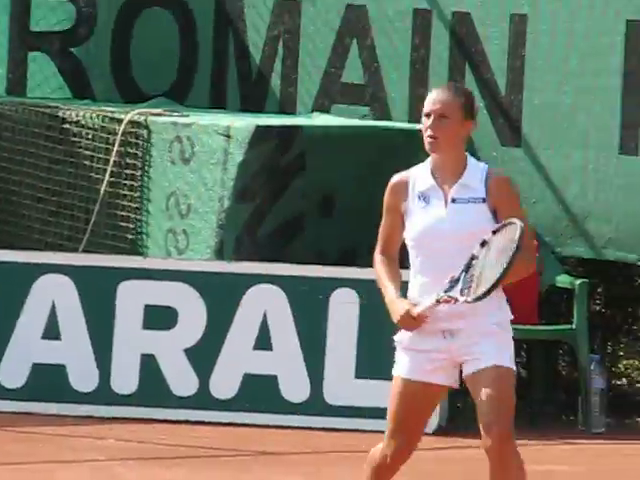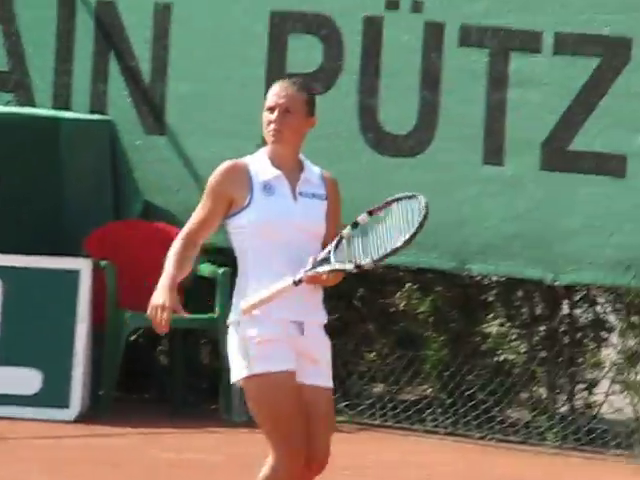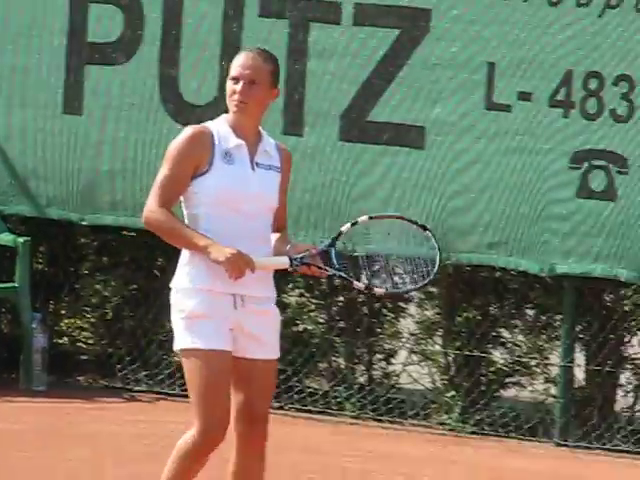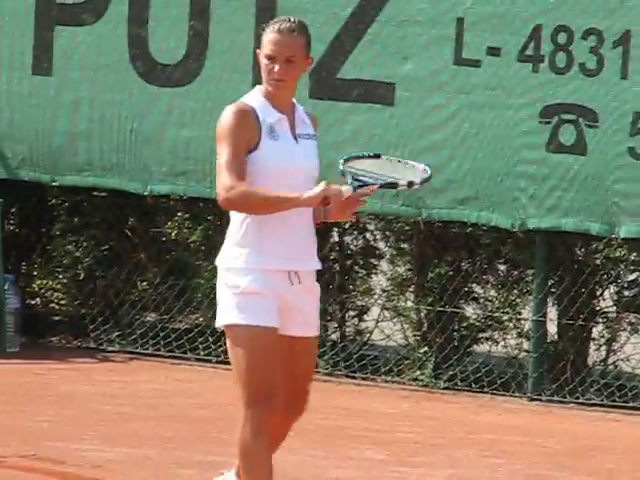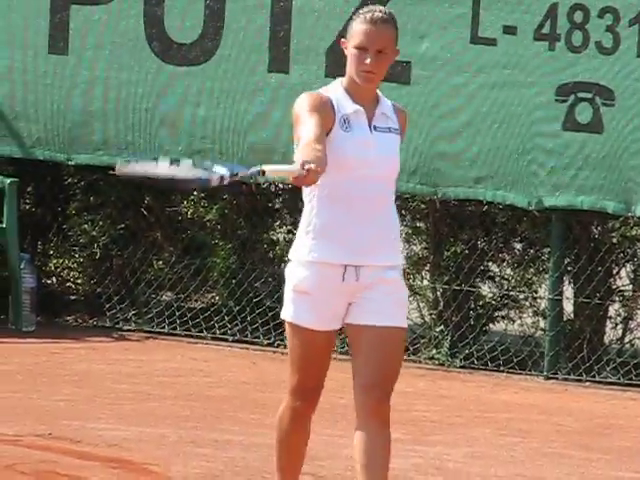
dt=0.5s
person 1, frame 1
left shoulder: (495, 185)
right shoulder: (403, 186)
left elbow: (526, 259)
right elbow: (383, 253)
right wrist: (395, 300)
left hip: (486, 327)
right hip: (425, 332)
left knee: (500, 440)
right knee: (397, 448)
person 1, frame 2
left shoulder: (325, 185)
right shoulder: (235, 175)
left elbow: (334, 266)
right elbow: (188, 240)
left wrist: (324, 274)
right wrist: (166, 286)
left hip: (309, 331)
right hip: (258, 326)
person 1, frame 3
left shoulder: (279, 156)
right shoulder: (197, 140)
right elbow: (154, 213)
left wrist: (293, 250)
right wrist: (212, 247)
left hip: (258, 302)
right hip: (201, 296)
left knee: (254, 427)
right knee: (212, 427)
person 1, frame 4
left shoulder: (307, 121)
right shoulder: (240, 115)
right elbow: (229, 193)
left wrist: (331, 208)
right wrist: (305, 198)
left hip: (301, 277)
right hip: (249, 275)
left knee: (292, 405)
right knee: (260, 408)
person 1, frame 5
left shoulder: (397, 118)
right shoulder: (315, 104)
right elbow: (312, 154)
right wrist: (308, 165)
left hip: (383, 273)
right hip: (319, 267)
left knee: (374, 405)
right knee: (302, 398)
